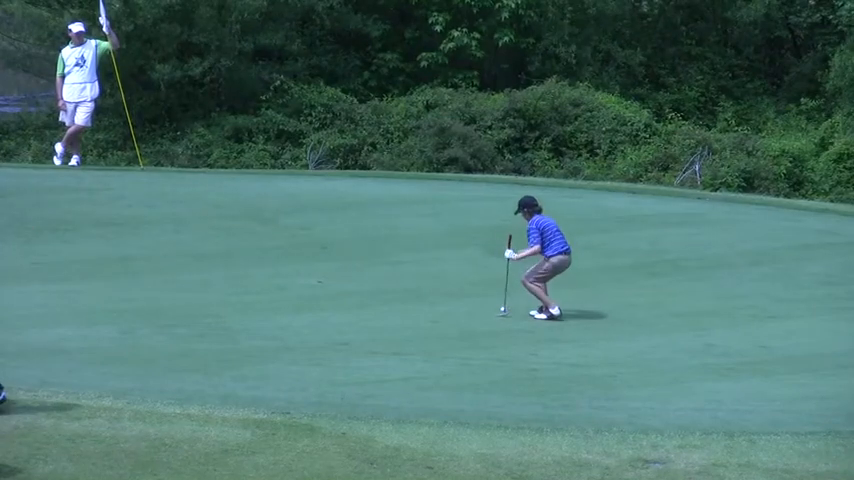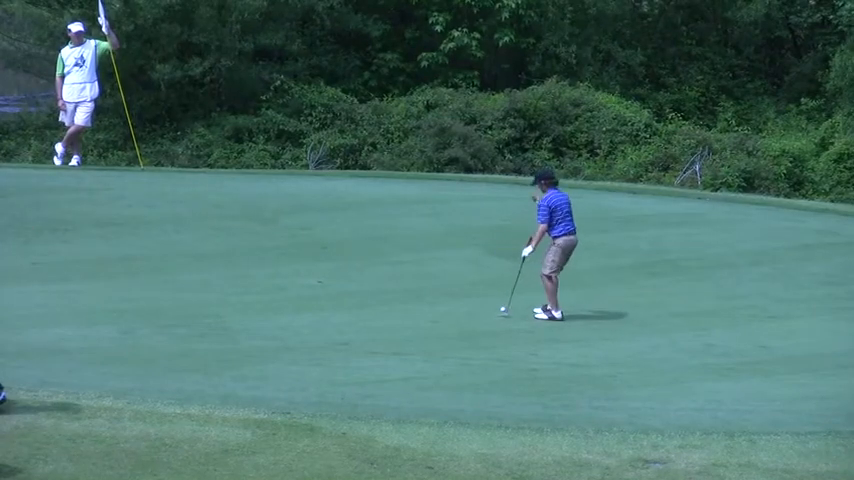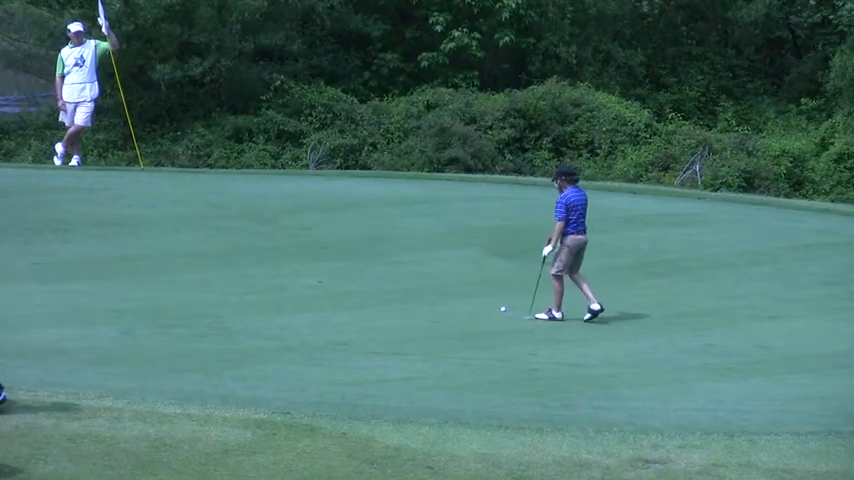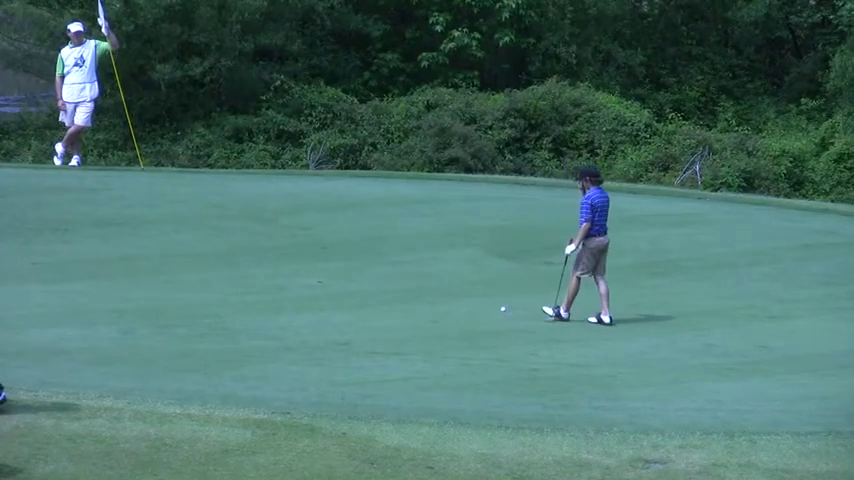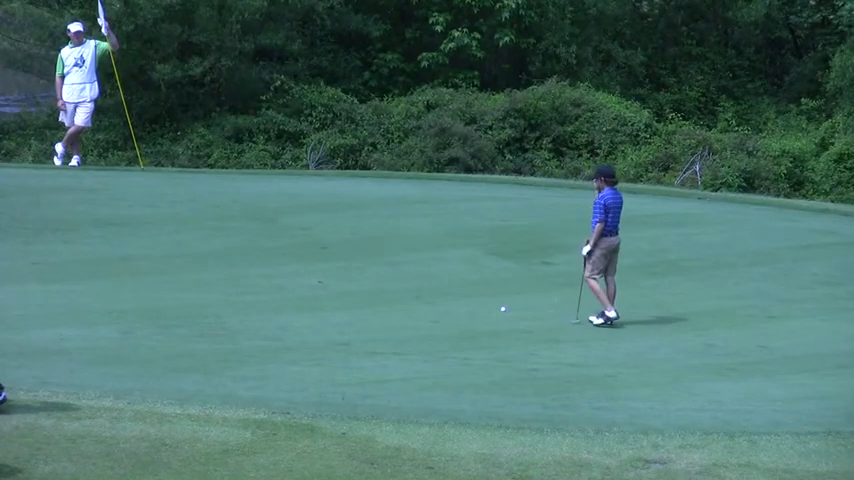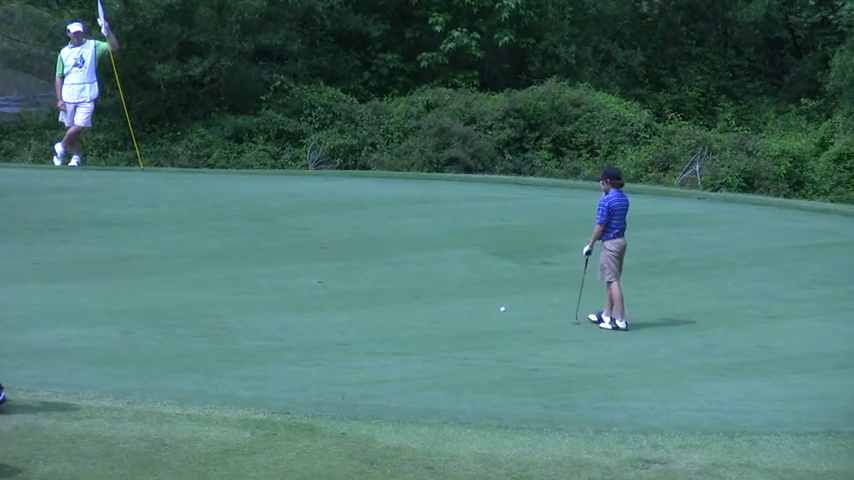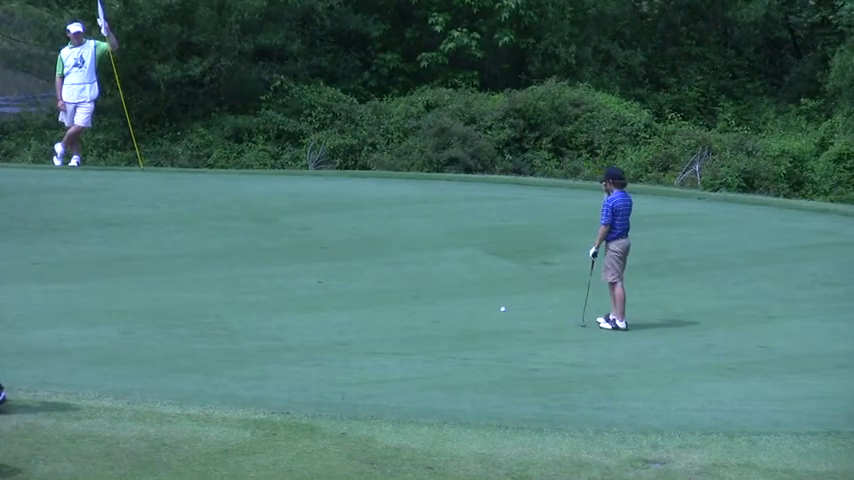
dt=0.3s
person 1, frame 1
left shoulder: (533, 224)
right shoulder: (547, 219)
left elbow: (537, 248)
left wrist: (518, 256)
right wrist: (527, 251)
left hip: (555, 259)
right hip: (566, 258)
left knee: (527, 280)
right knee: (536, 278)
left ankle: (553, 309)
right ankle: (546, 307)
person 1, frame 2
left shoulder: (545, 200)
right shoulder: (563, 195)
left elbow: (543, 227)
left wrist: (532, 246)
left hip: (560, 240)
right hip: (572, 238)
left knee: (546, 274)
right knee: (552, 273)
left ankle: (555, 312)
right ankle: (551, 306)
person 1, frame 3
left shoulder: (563, 198)
right shoulder: (582, 193)
left elbow: (560, 223)
left wrist: (551, 244)
right wrist: (560, 190)
left hip: (569, 239)
right hip: (582, 237)
left knee: (557, 274)
right knee: (574, 274)
left ankle: (555, 312)
right ankle: (594, 304)
person 1, frame 4
left shoulder: (588, 198)
right shoulder: (604, 195)
left elbow: (586, 224)
left wrist: (575, 244)
right wrist: (583, 191)
left hip: (592, 241)
right hip: (604, 239)
left knee: (577, 275)
right knee: (600, 276)
left ankle: (563, 311)
right ankle: (605, 314)
person 1, frame 5
left shoulder: (602, 199)
right shoulder: (618, 196)
left elbow: (600, 224)
left wrist: (590, 245)
right wrist: (597, 190)
left hip: (603, 241)
right hip: (615, 239)
left knee: (590, 276)
right knee: (609, 277)
left ankle: (609, 311)
right ankle: (608, 312)
person 1, frame 6
left shoulder: (607, 200)
right shoulder: (624, 198)
left elbow: (600, 226)
left wrist: (589, 245)
right wrist: (604, 192)
left hip: (610, 243)
right hip: (620, 241)
left knee: (612, 281)
right knee: (612, 280)
left ankle: (620, 321)
right ankle: (606, 315)
person 1, frame 7
left shoulder: (610, 201)
right shoulder: (627, 198)
left elbow: (605, 227)
left wrist: (595, 247)
right wrist: (607, 193)
left hip: (614, 243)
right hip: (624, 241)
left knee: (616, 282)
right knee: (614, 280)
left ankle: (620, 321)
right ankle: (614, 315)
person 2, frame 1
left shoulder: (94, 46)
right shoulder: (64, 52)
left elbow: (115, 46)
right elbow: (59, 77)
left wrist: (108, 31)
right wrist: (60, 99)
left hip: (87, 96)
right hip: (69, 97)
left knee: (79, 127)
right knee: (73, 128)
left ankle: (61, 146)
right ankle: (76, 156)
person 2, frame 2
left shoulder: (94, 45)
right shoulder: (64, 52)
left elbow: (114, 46)
right elbow: (59, 77)
left wrist: (108, 31)
right wrist: (59, 98)
left hip: (87, 96)
right hip: (68, 97)
left knee: (80, 126)
right knee: (72, 128)
left ankle: (62, 146)
right ankle: (76, 156)
person 2, frame 3
left shoulder: (93, 46)
right shoulder: (64, 52)
left elbow: (114, 46)
right elbow: (59, 77)
left wrist: (107, 31)
right wrist: (59, 98)
left hip: (86, 97)
right hip: (68, 97)
left knee: (80, 126)
right knee: (72, 128)
left ankle: (62, 146)
right ankle: (76, 156)
person 2, frame 4
left shoulder: (93, 46)
right shoulder: (64, 52)
left elbow: (114, 46)
right elbow: (59, 77)
left wrist: (107, 32)
right wrist: (59, 98)
left hip: (86, 96)
right hip: (68, 97)
left knee: (80, 126)
right knee: (72, 129)
left ankle: (62, 146)
right ankle: (76, 156)
person 2, frame 5
left shoulder: (93, 46)
right shoulder: (64, 52)
left elbow: (114, 47)
right elbow: (59, 77)
left wrist: (107, 31)
right wrist: (59, 98)
left hip: (86, 97)
right hip: (68, 97)
left knee: (80, 127)
right knee: (71, 128)
left ankle: (62, 146)
right ankle: (76, 156)
person 2, frame 6
left shoulder: (93, 46)
right shoulder: (64, 52)
left elbow: (114, 47)
right elbow: (59, 77)
left wrist: (107, 32)
right wrist: (59, 99)
left hip: (86, 97)
right hip: (68, 98)
left knee: (79, 127)
right knee: (72, 128)
left ankle: (61, 147)
right ankle: (76, 156)
person 2, frame 7
left shoulder: (93, 46)
right shoulder: (64, 53)
left elbow: (114, 47)
right elbow: (59, 77)
left wrist: (107, 32)
right wrist: (59, 99)
left hip: (86, 97)
right hip: (68, 97)
left knee: (79, 127)
right knee: (71, 128)
left ankle: (61, 147)
right ankle: (76, 156)
